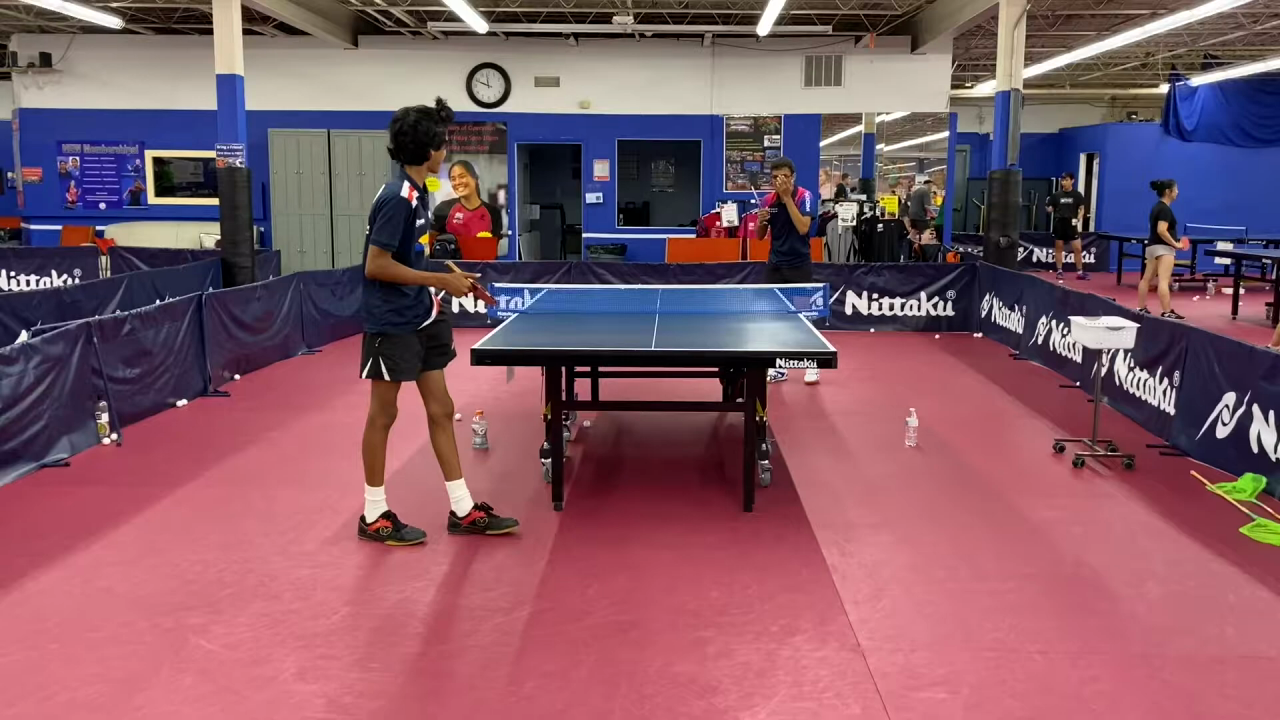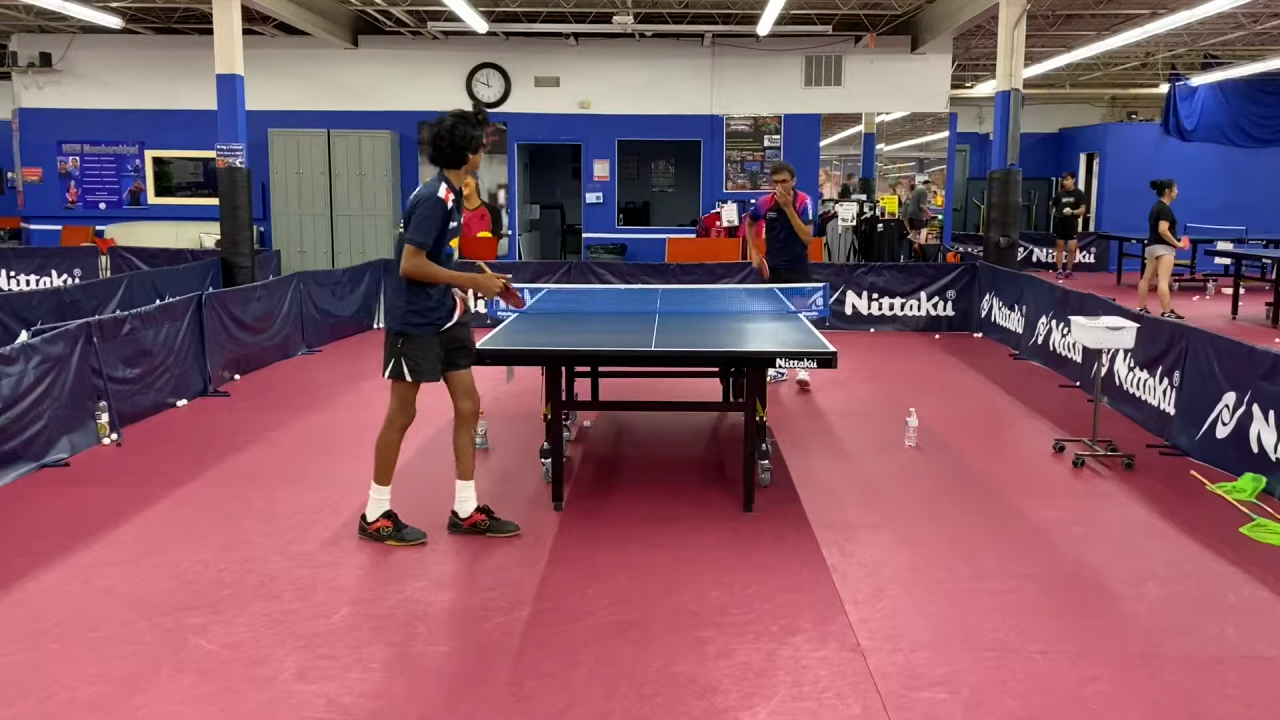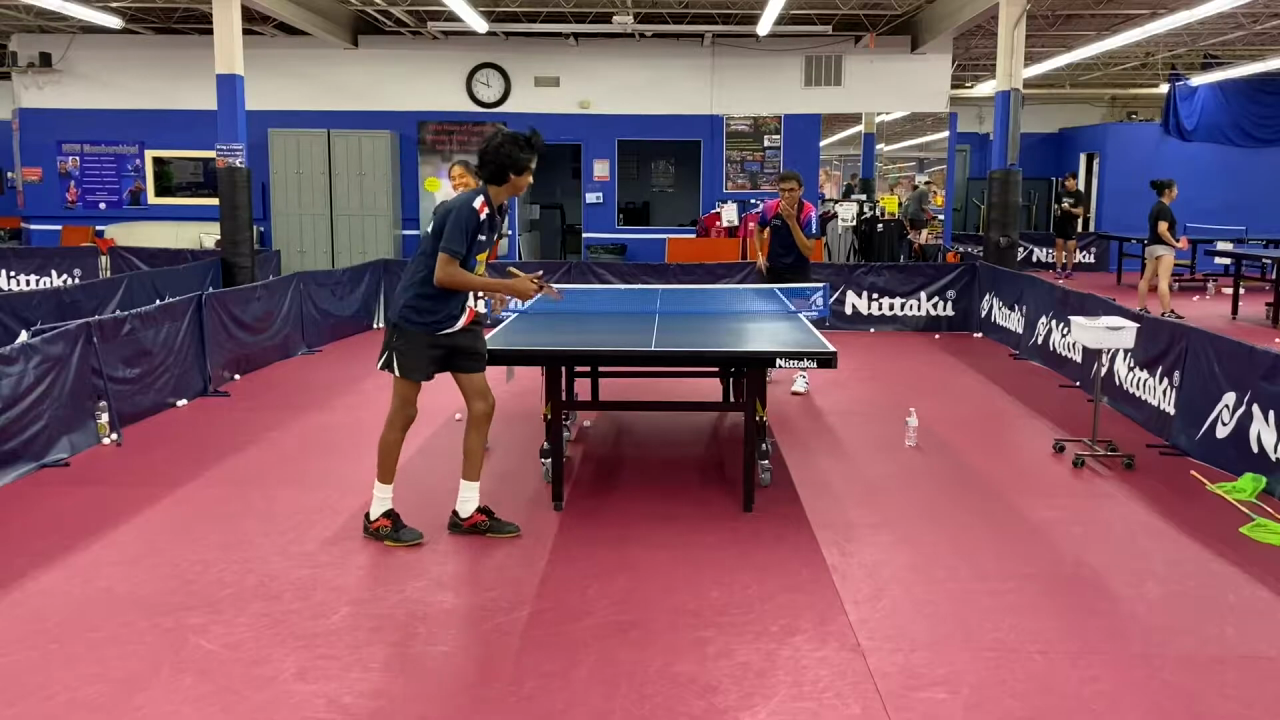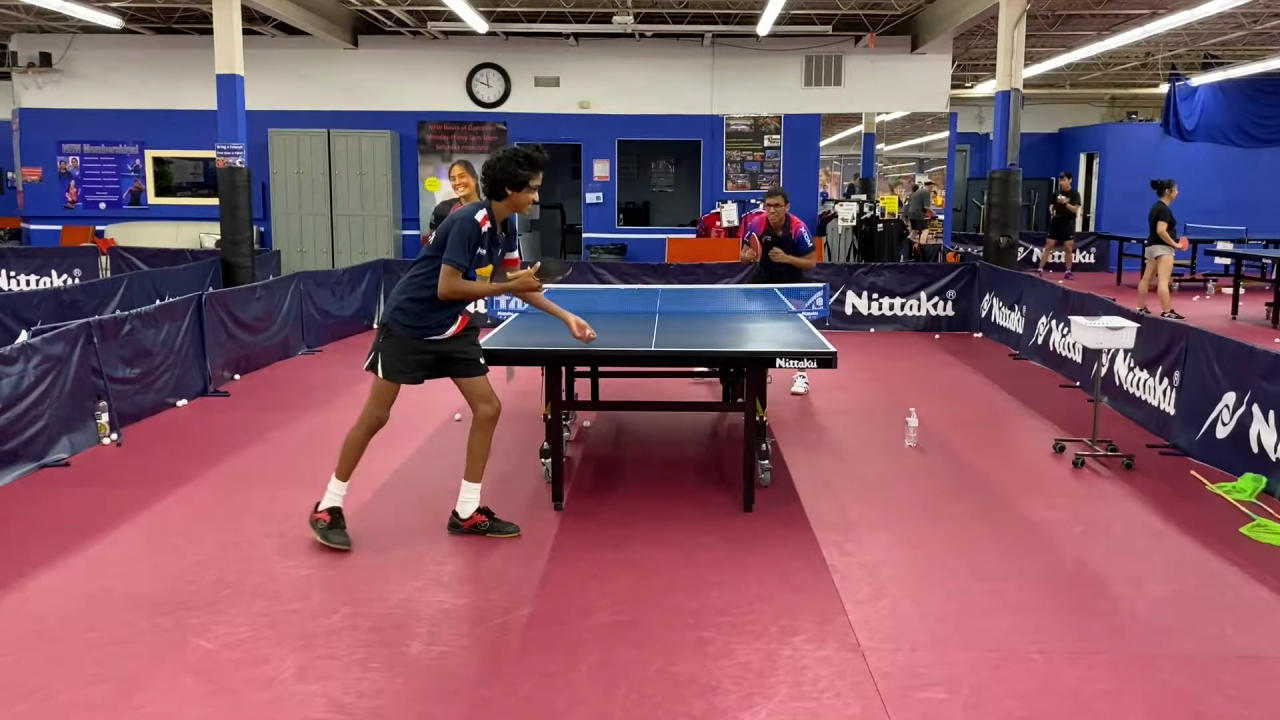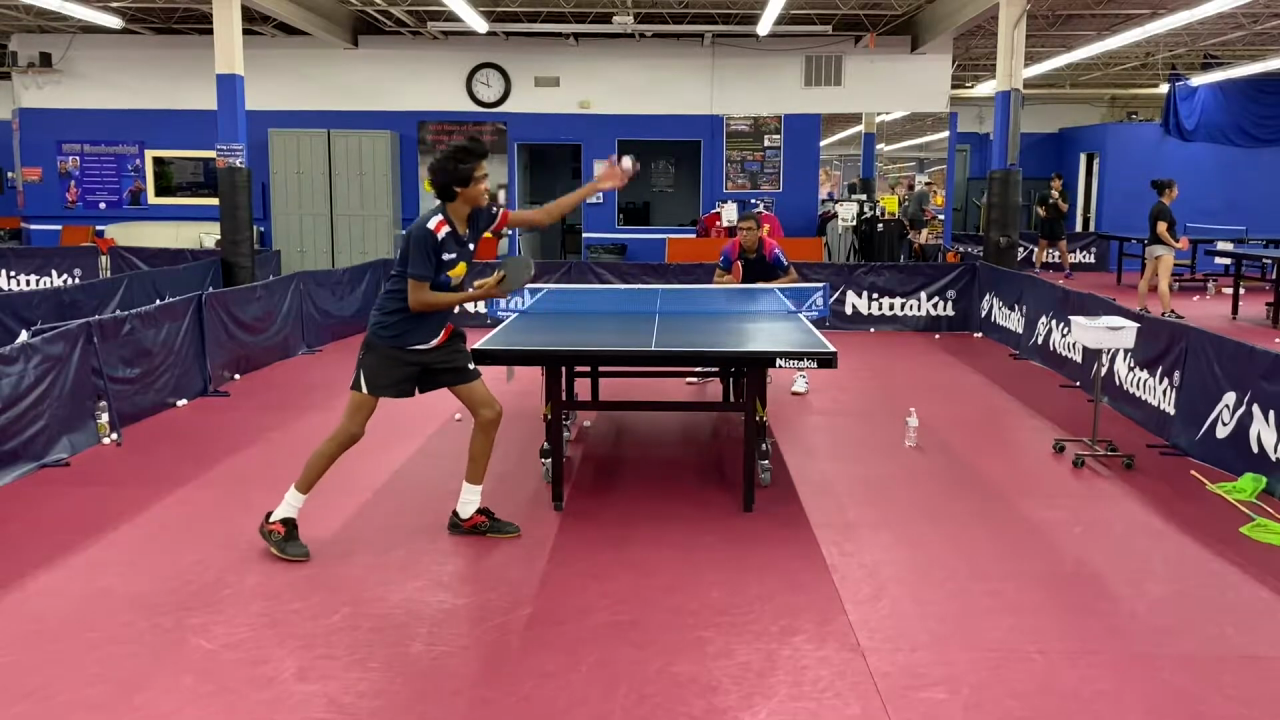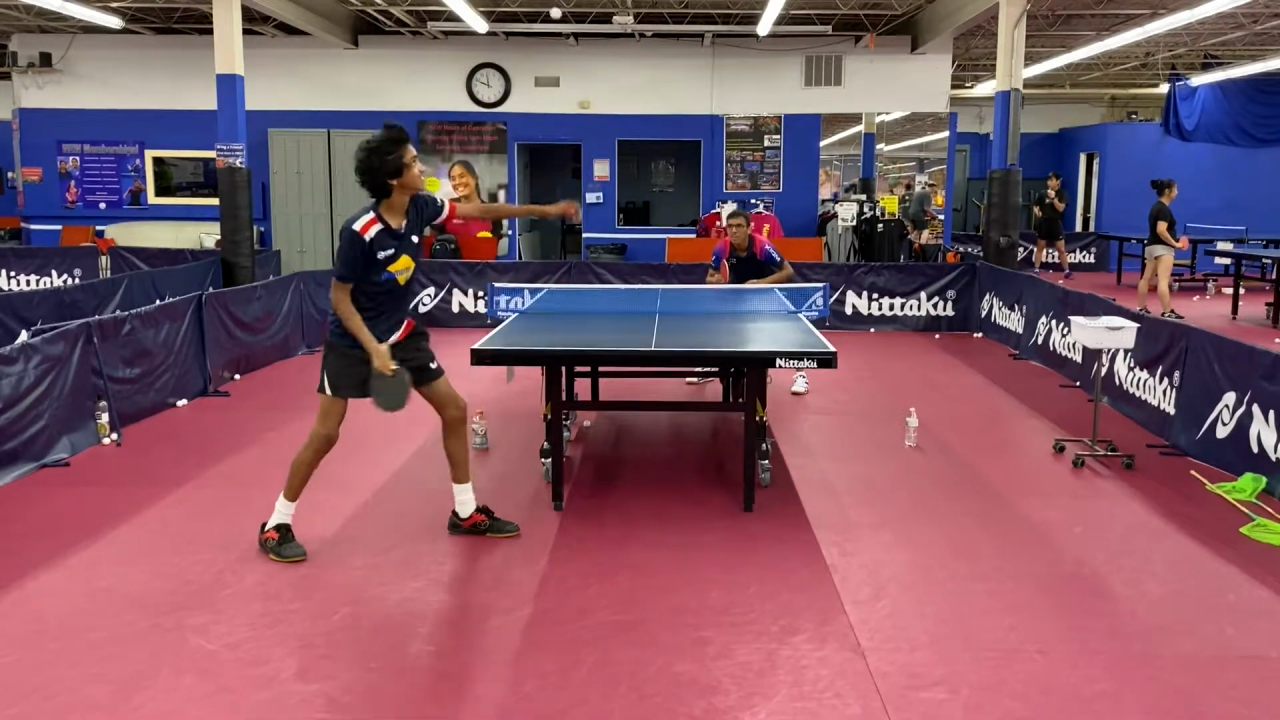
dt=0.3s
person 1, frame 1
left shoulder: (416, 192)
right shoulder: (397, 198)
right elbow: (376, 265)
left wrist: (443, 284)
right wrist: (441, 280)
left hip: (421, 320)
right hip: (391, 324)
left knee: (441, 410)
right knee: (383, 415)
left ankle: (463, 510)
right ankle: (374, 516)
person 1, frame 2
left shoulder: (449, 194)
right shoulder: (433, 199)
right elbow: (410, 265)
left wrist: (468, 286)
right wrist: (471, 281)
left hip: (445, 319)
right hip: (415, 323)
left knee: (468, 406)
right knee: (402, 415)
left ankle: (466, 510)
right ankle: (375, 515)
person 1, frame 3
left shoulder: (491, 211)
right shoulder: (467, 209)
right elbow: (443, 275)
left wrist: (514, 284)
right wrist: (505, 287)
left hip: (456, 321)
right hip: (416, 321)
left knee: (482, 406)
right knee: (403, 414)
left ankle: (466, 511)
right ankle: (381, 512)
person 1, frame 4
left shoulder: (502, 230)
right shoulder: (469, 222)
left elbow: (517, 282)
right elbow: (447, 287)
left wrist: (565, 315)
right wrist: (508, 288)
left hip: (452, 329)
right hip: (408, 325)
left knee: (487, 409)
right knee: (375, 416)
left ankle: (467, 512)
right ankle: (330, 507)
person 1, frame 5
left shoulder: (476, 218)
right shoulder: (425, 232)
left elbow: (537, 217)
right elbow: (416, 299)
left wrist: (593, 188)
right wrist: (475, 293)
left hip: (439, 339)
right hip: (391, 340)
left knee: (489, 413)
right knee: (350, 430)
left ankle: (467, 513)
right ankle: (281, 517)
person 1, frame 6
left shoulder: (420, 207)
right shoulder: (358, 232)
left elbow: (479, 211)
right elbow: (340, 297)
left wrist: (544, 210)
right wrist: (371, 348)
left hip: (400, 333)
right hip: (352, 341)
left knee: (455, 411)
right knee: (325, 433)
left ankle: (466, 512)
right ankle: (277, 524)
person 2, frame 1
left shoulder: (804, 196)
right shoulder: (768, 200)
left elbow: (803, 228)
right elbow: (761, 235)
left wrist: (787, 198)
right wrist: (761, 223)
left hip: (800, 266)
right hip: (776, 265)
right ankle: (779, 366)
person 2, frame 2
left shoulder: (804, 202)
right shoulder: (764, 203)
left elbow: (807, 237)
right elbow: (748, 223)
left wrist: (788, 208)
right wrist: (753, 252)
left hip: (797, 269)
right hip: (772, 268)
left ankle: (803, 367)
right ankle: (779, 366)
person 2, frame 3
left shoulder: (809, 213)
right shoulder: (769, 208)
left elbow: (808, 251)
right elbow: (758, 231)
left wrist: (791, 223)
right wrist: (759, 255)
left hip: (797, 272)
right hip: (771, 269)
left ankle: (801, 374)
person 2, frame 4
left shoulder: (798, 228)
right shoulder: (756, 223)
left elbow: (811, 263)
right elbow: (744, 253)
left wrist: (786, 258)
right wrist: (748, 256)
left hip: (790, 278)
right hip: (763, 276)
left ankle: (801, 375)
person 2, frame 5
left shoulder: (771, 248)
right shoulder: (730, 249)
left elbow: (794, 277)
right elbow: (716, 280)
left wrist: (769, 285)
right wrist: (725, 281)
left ankle: (800, 375)
right ankle: (710, 366)
person 2, frame 6
left shoulder: (762, 246)
right shoulder: (722, 248)
left elbow: (789, 272)
right elbow: (709, 279)
left wrist: (762, 282)
right wrist: (716, 281)
left ankle: (800, 375)
right ankle: (710, 366)
